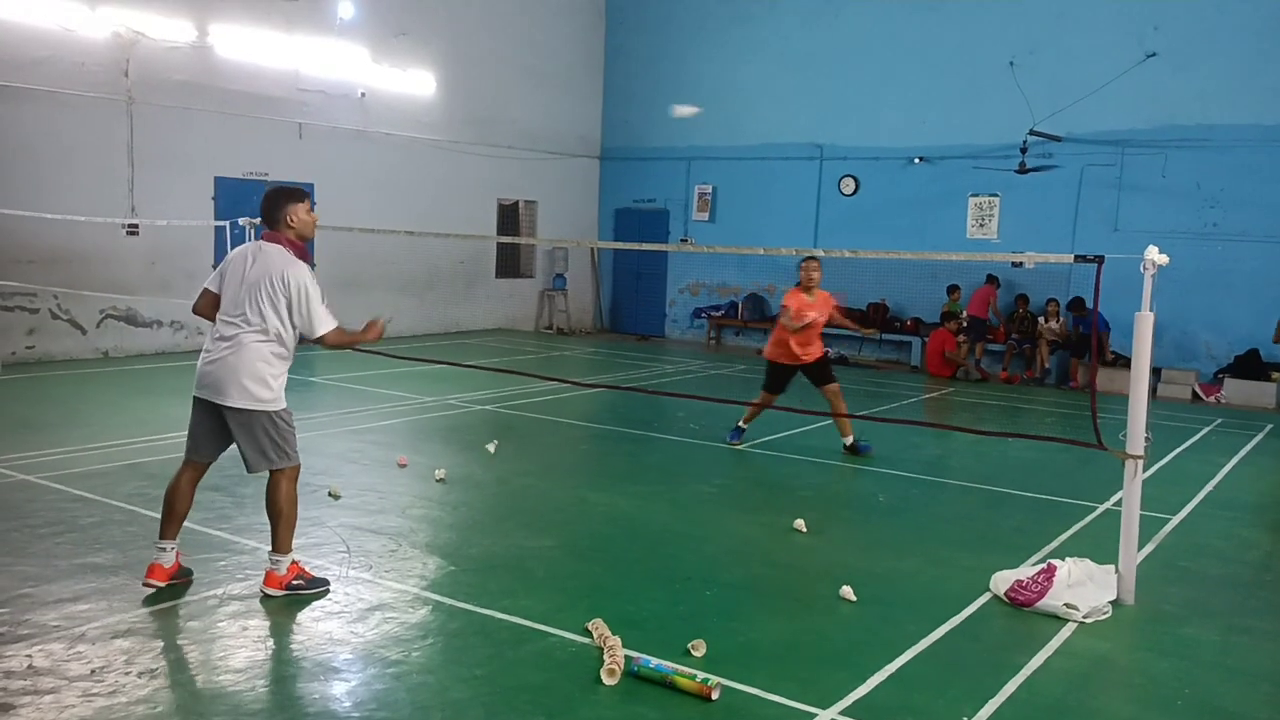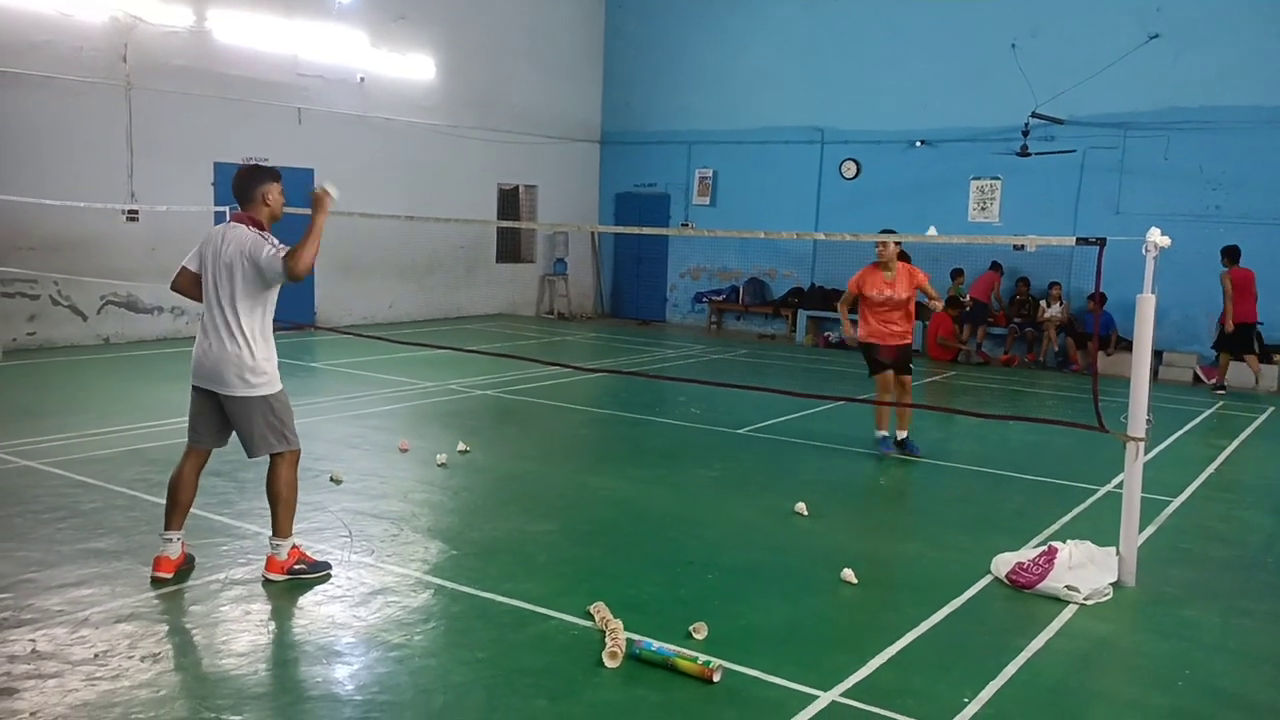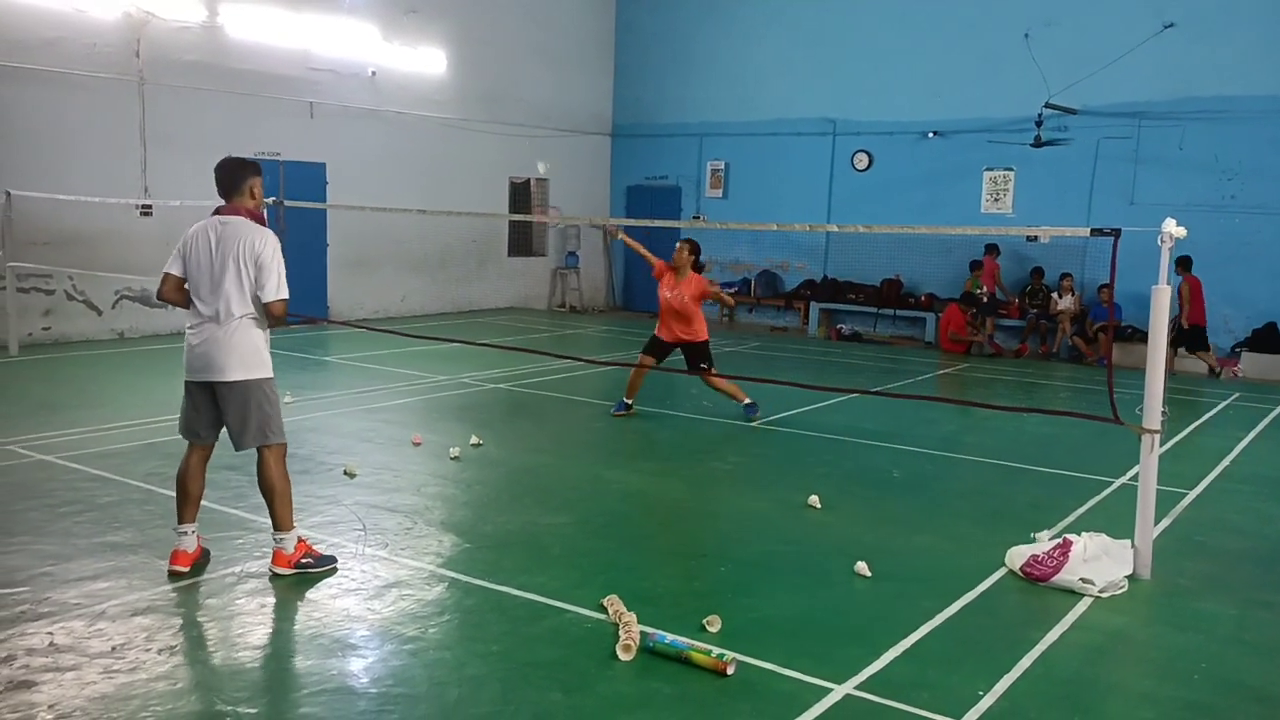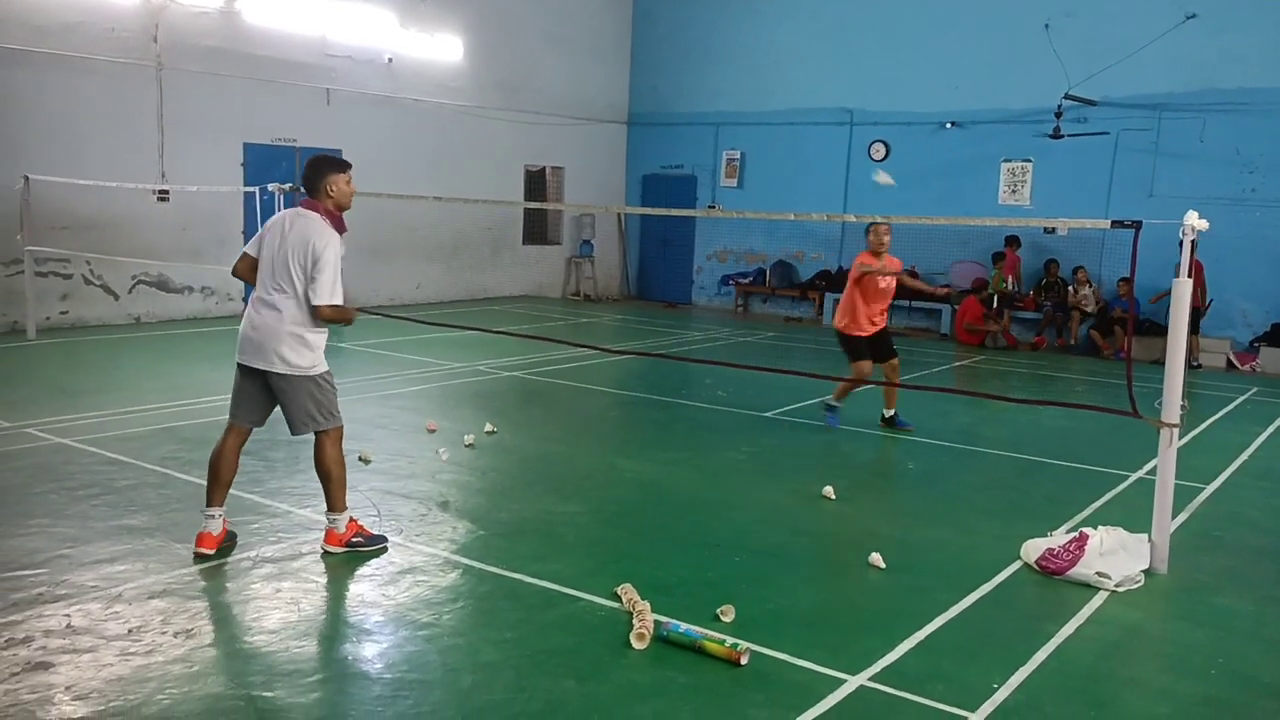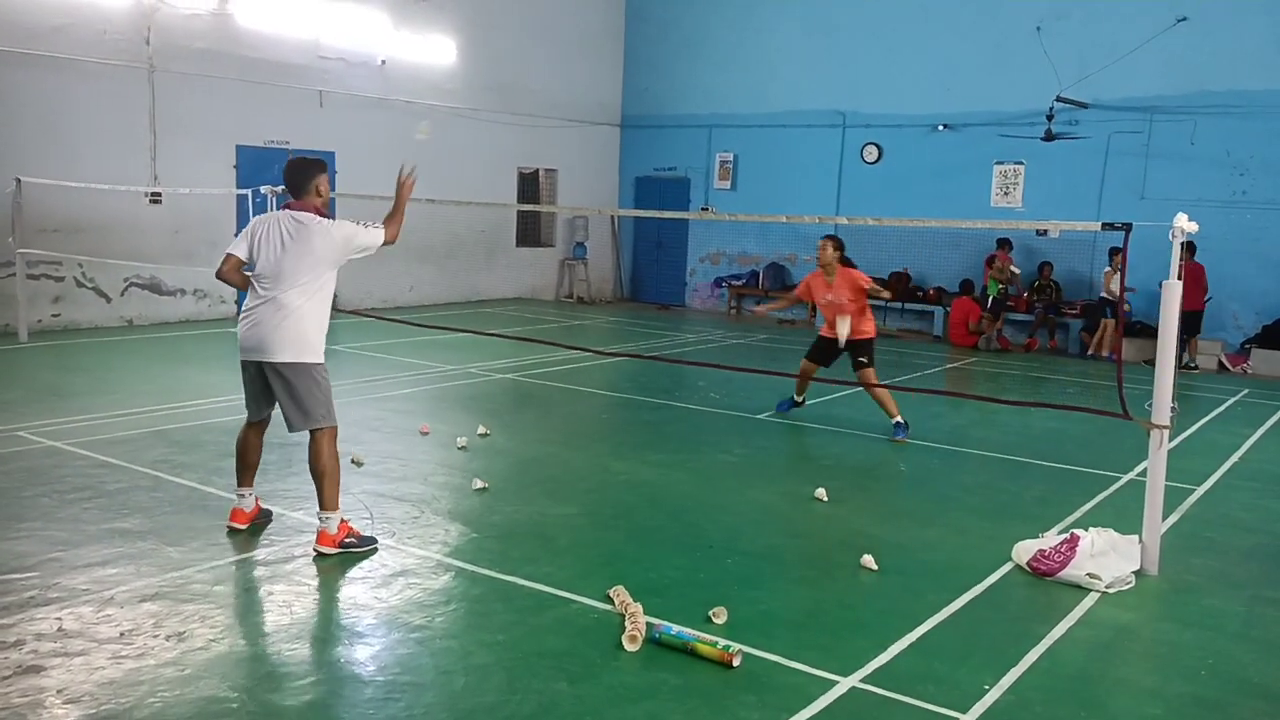
dt=1s
person 1, frame 1
left shoulder: (240, 254)
right shoulder: (295, 271)
left elbow: (203, 307)
right elbow: (328, 336)
right wrist: (367, 334)
left hip: (211, 379)
right hip: (254, 387)
left knee: (194, 466)
right knee: (284, 470)
left ankle: (163, 561)
right ankle: (281, 570)
person 1, frame 2
left shoulder: (215, 236)
right shoulder: (258, 246)
left elbow: (181, 282)
right elbow: (297, 268)
right wrist: (319, 214)
left hip: (207, 368)
right hip: (248, 373)
left knee: (195, 453)
right knee: (285, 454)
left ankle: (169, 552)
right ankle: (281, 555)
person 1, frame 3
left shoulder: (195, 234)
right shoulder: (261, 238)
left elbow: (168, 292)
right elbow: (275, 308)
right wrist: (257, 312)
left hip: (200, 358)
right hip: (243, 361)
left knee: (198, 448)
right knee: (272, 449)
left ankle: (185, 546)
right ankle: (287, 548)
person 1, frame 4
left shoulder: (279, 221)
right shoulder: (326, 238)
left elbow: (242, 270)
right elbow: (324, 310)
right wrist: (348, 316)
left hip: (254, 344)
right hip: (295, 353)
left knee: (236, 431)
right knee: (329, 433)
left ankle: (211, 528)
right ankle: (339, 529)
person 1, frame 5
left shoulder: (261, 223)
right shoulder: (334, 232)
left elbow: (226, 272)
right elbow: (390, 233)
right wrist: (402, 195)
left hip: (252, 339)
right hip: (294, 346)
left knee: (257, 421)
right knee: (322, 430)
left ankle: (244, 505)
right ankle: (331, 529)
person 2, frame 1
left shoulder: (826, 298)
right shoulder: (792, 297)
left elbow: (836, 319)
right elbow: (784, 322)
left wrist: (860, 329)
right wrist: (802, 324)
left hip: (813, 355)
right hip: (782, 355)
left knee: (834, 393)
right knee: (766, 400)
left ankle: (850, 442)
right ankle: (741, 426)
person 2, frame 2
left shoulder: (912, 274)
right shoulder: (865, 275)
left elbow: (936, 298)
right elbow: (843, 302)
left wrist: (936, 304)
right wrist: (846, 324)
left hip: (902, 338)
right hip: (872, 338)
left knee: (904, 384)
right knee: (885, 380)
left ankle: (902, 436)
right ankle: (882, 434)
person 2, frame 3
left shoulder: (699, 283)
right shoulder: (664, 270)
left elbow: (729, 302)
right elbow: (643, 251)
left wrist: (722, 297)
right wrist: (621, 236)
left hip: (693, 337)
right hip: (665, 334)
left knee: (711, 380)
right knee: (642, 364)
left ankle: (747, 403)
right ankle: (627, 402)
person 2, frame 4
left shoulder: (894, 263)
right shoulder: (862, 260)
left elbow: (907, 280)
right elbow: (863, 271)
left wrist: (934, 290)
right wrist: (889, 271)
left hip: (877, 324)
right hip: (851, 326)
left knee: (893, 368)
right knee: (862, 374)
left ankle: (889, 415)
right ankle: (833, 403)
person 2, frame 5
left shoulder: (853, 276)
right shoulder: (813, 279)
left elbow: (881, 293)
right elbow: (790, 300)
left wrist: (884, 293)
right wrist: (766, 308)
left hip: (860, 333)
right hip: (831, 334)
left knee: (868, 380)
right knee: (805, 370)
left ankle: (898, 421)
right ankle: (798, 399)
